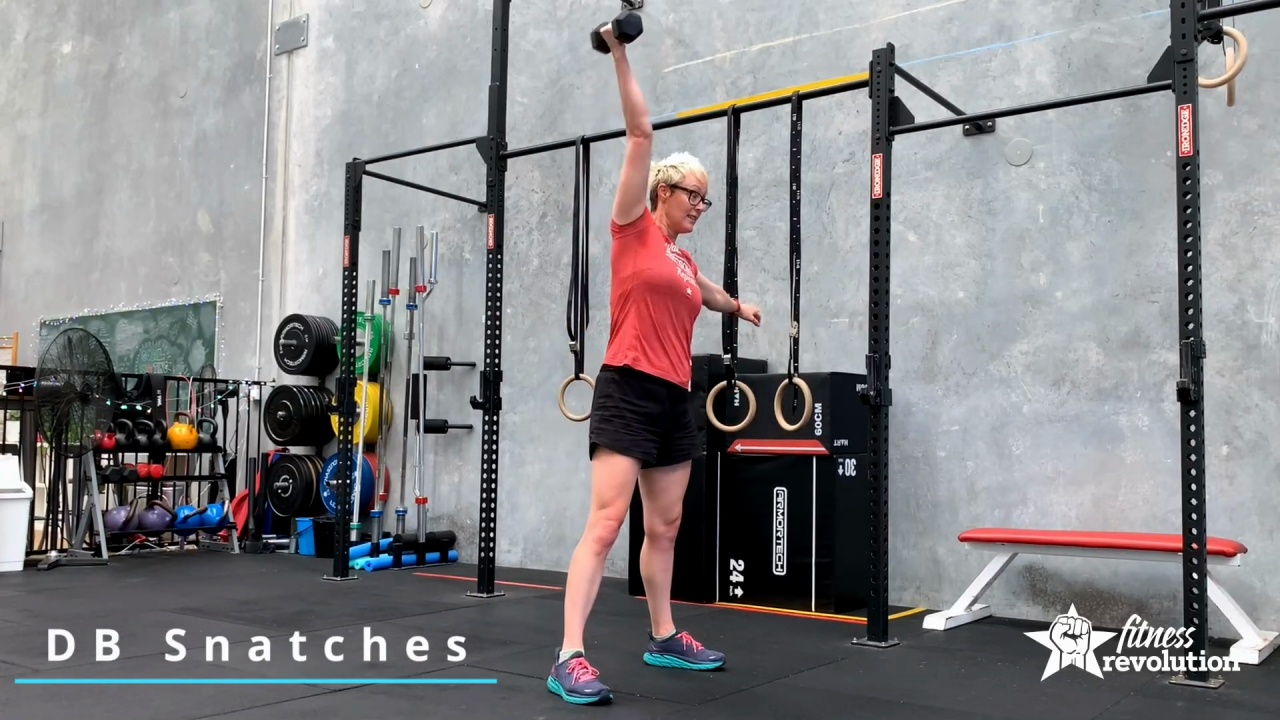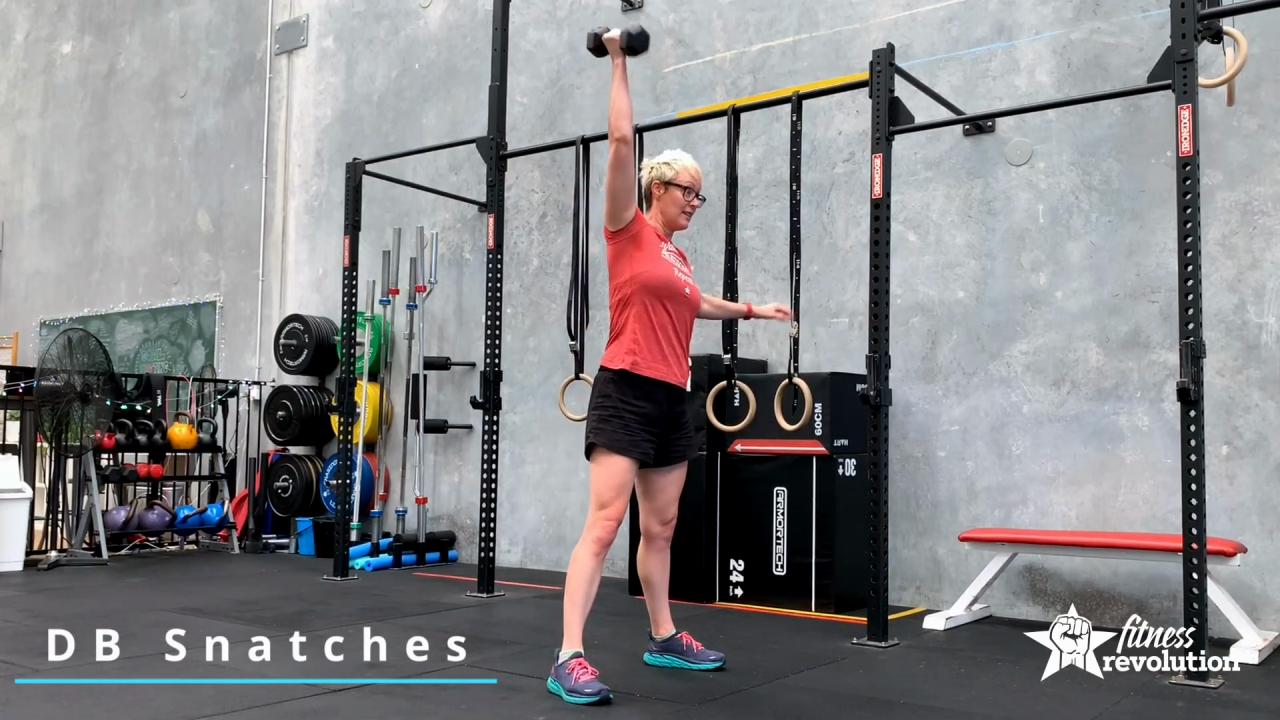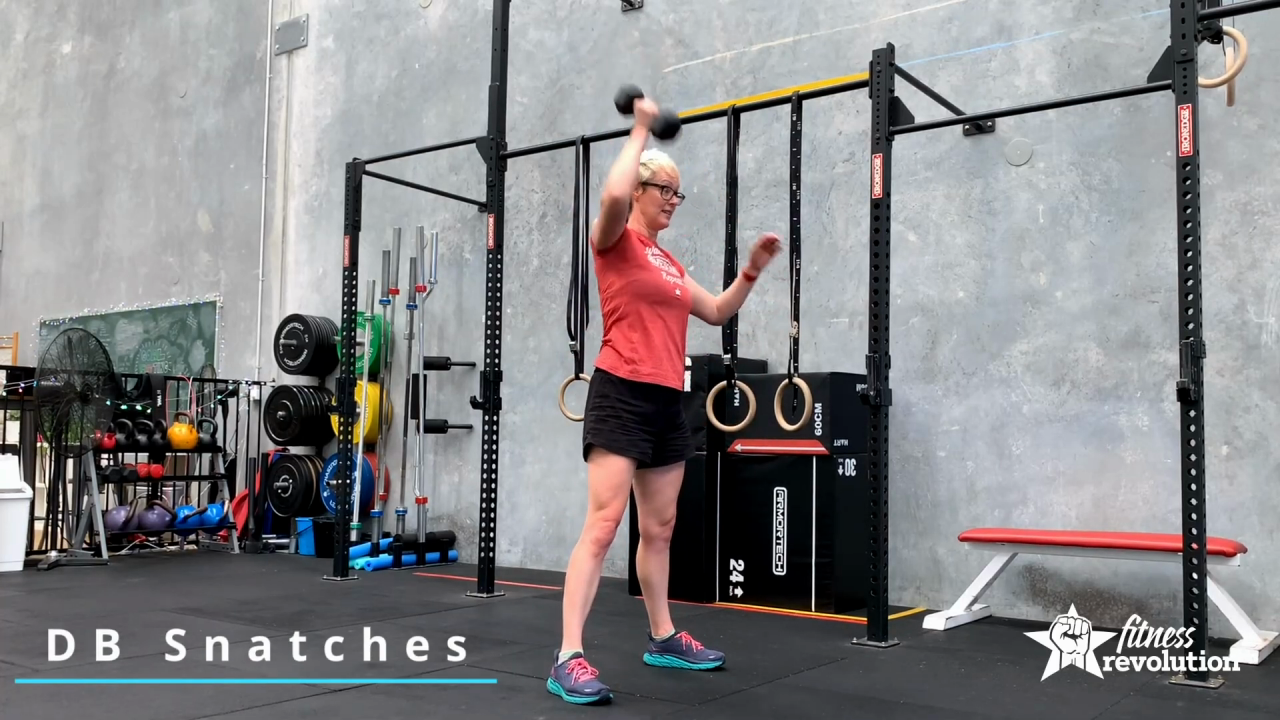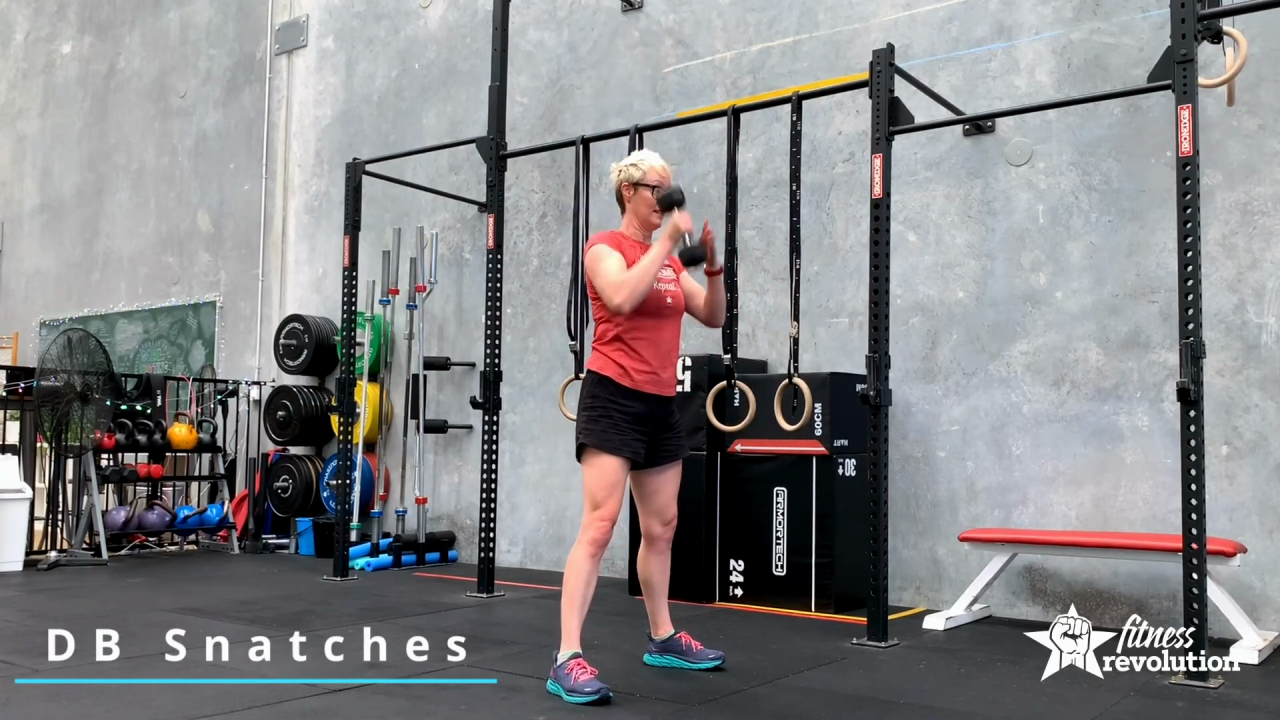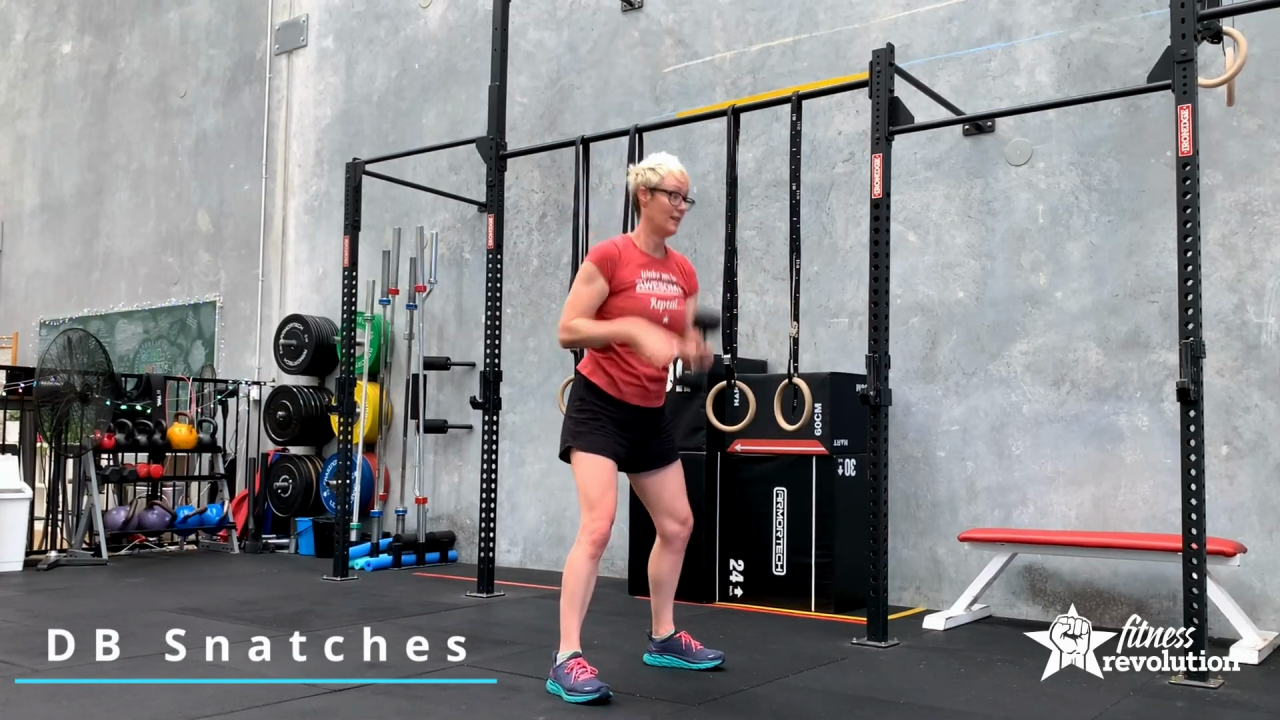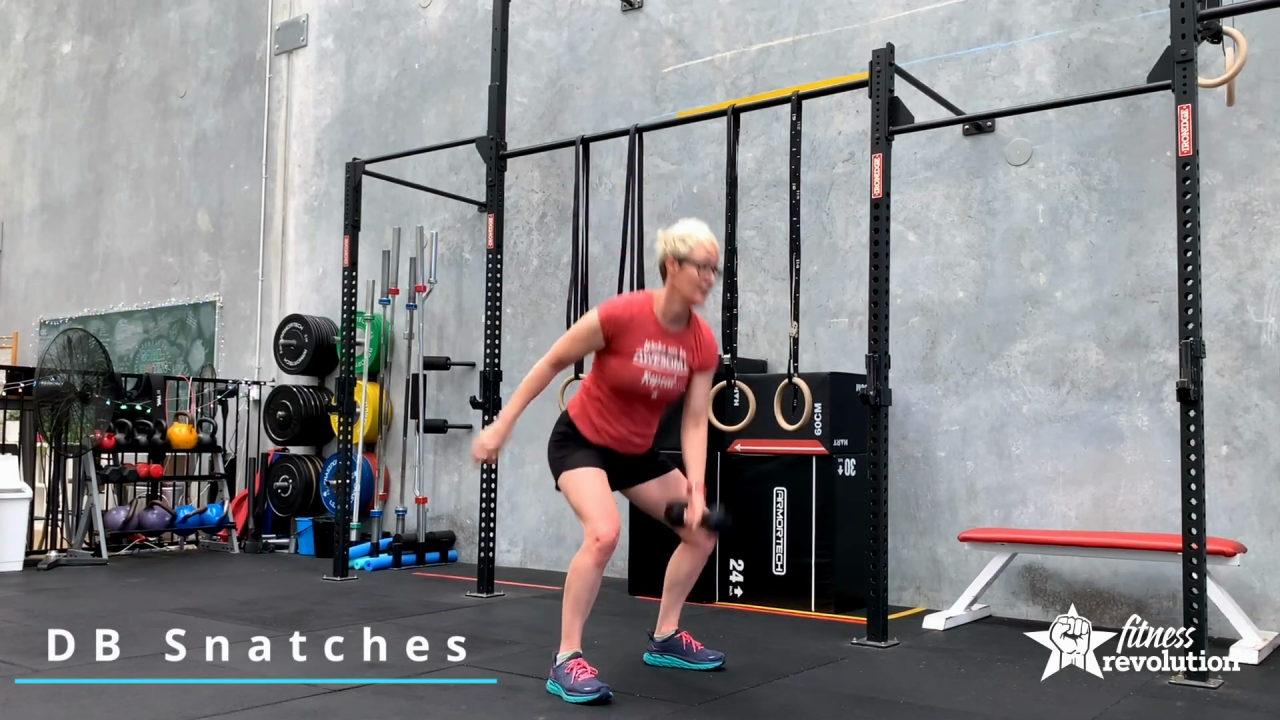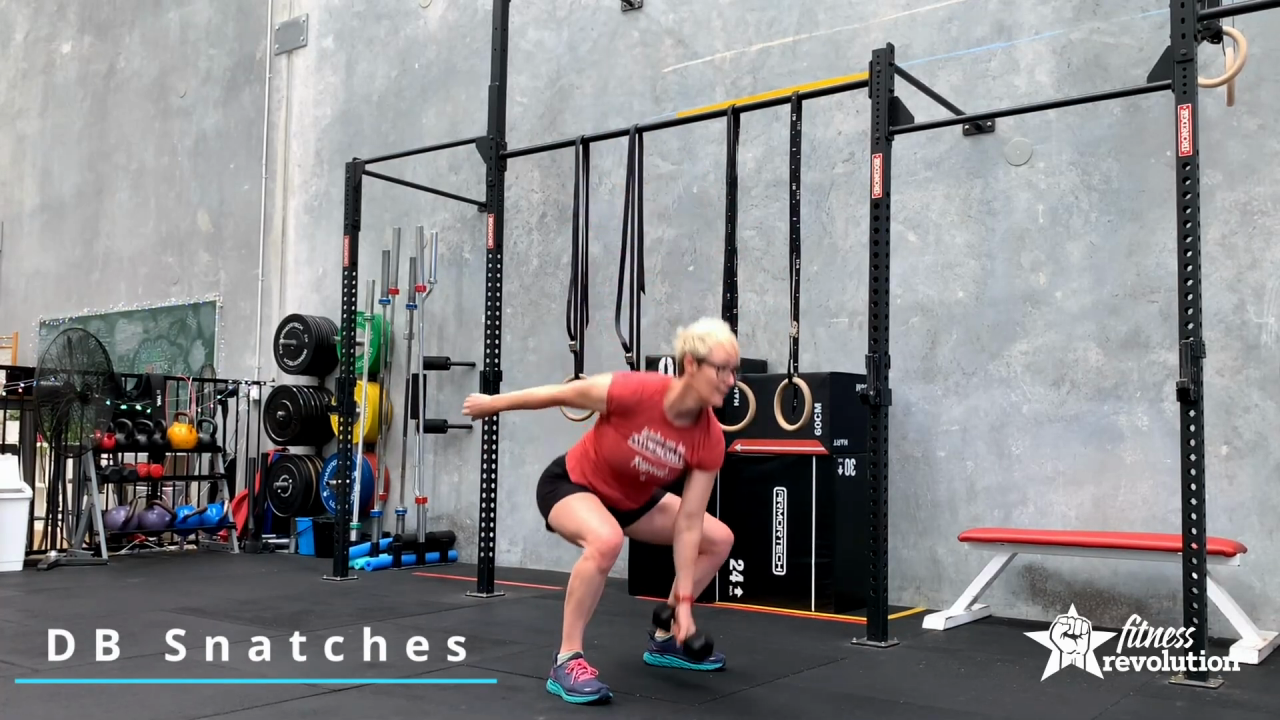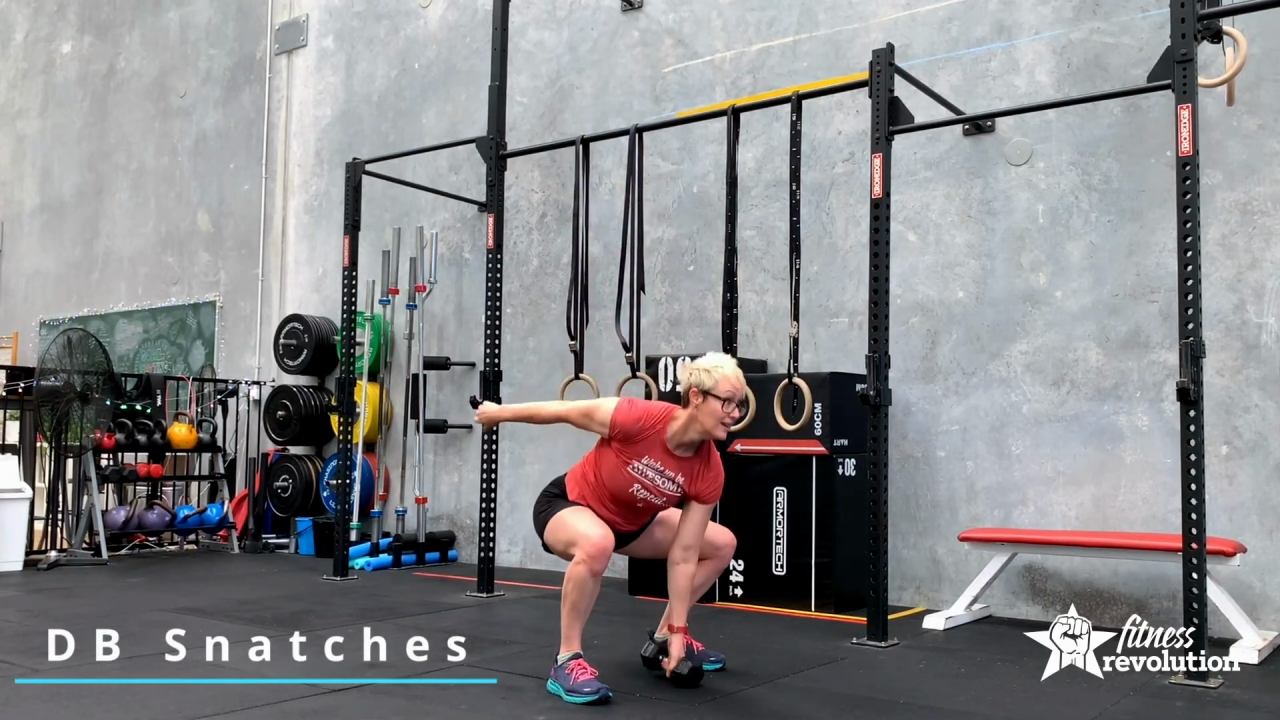
dt=0.2s
person 1, frame 1
left shoulder: (682, 258)
right shoulder: (633, 227)
left elbow: (699, 291)
right elbow: (638, 133)
left wrist: (738, 306)
right wrist: (619, 52)
left hip: (673, 399)
right hip: (628, 392)
left knee: (664, 528)
right knee: (605, 526)
left ankle: (663, 637)
right ankle: (568, 658)
person 1, frame 2
left shoulder: (676, 256)
right shoulder: (628, 229)
left elbow: (692, 304)
right elbow: (620, 141)
left wrist: (751, 309)
right wrist: (619, 61)
left hip: (670, 399)
right hip: (626, 392)
left knee: (661, 529)
right knee: (604, 525)
left ankle: (663, 636)
right ankle: (568, 657)
person 1, frame 3
left shoulder: (669, 261)
right shoulder: (615, 240)
left elbow: (715, 309)
right elbow: (614, 193)
left wrist: (752, 269)
right wrist: (640, 129)
left hip: (668, 401)
right hip: (621, 395)
left knee: (659, 528)
right knee: (603, 525)
left ankle: (663, 636)
right ankle: (568, 658)
person 1, frame 4
left shoulder: (669, 264)
right shoulder: (604, 247)
left elbow: (714, 317)
right elbow: (624, 300)
left wrist: (712, 265)
right wrist: (666, 240)
left hip: (660, 405)
right hip: (613, 397)
left knee: (661, 528)
right knee: (599, 526)
left ankle: (662, 637)
right ankle: (567, 658)
person 1, frame 5
left shoulder: (684, 271)
right shoulder: (607, 257)
left elbow: (695, 353)
right elbow: (568, 330)
left wrist: (695, 350)
right wrist: (637, 332)
left hip: (650, 412)
right hip: (601, 405)
left knee: (676, 524)
right knee: (598, 528)
left ankle: (663, 637)
right ankle: (567, 658)
person 1, frame 6
left shoulder: (704, 344)
right shoulder: (619, 315)
left elbow: (695, 426)
right elbow: (550, 364)
left wrist: (696, 492)
right wrist: (503, 424)
left hip: (640, 452)
right hip: (581, 441)
left knee: (703, 530)
right knee: (605, 532)
left ankle: (664, 637)
right ankle: (567, 658)
person 1, frame 7
left shoulder: (711, 441)
right shoulder: (630, 392)
left elbow: (688, 525)
right elbow: (559, 394)
left wrist: (684, 603)
right wrist: (494, 402)
right hip: (570, 485)
left knee: (719, 539)
right knee: (605, 541)
left ankle: (666, 636)
right ankle: (567, 659)
person 1, frame 8
left shoulder: (708, 472)
right shoulder: (635, 418)
left elbow: (683, 555)
right elbow: (565, 411)
left wrist: (677, 630)
right wrist: (501, 413)
right hip: (565, 503)
left knee: (722, 543)
right knee: (596, 544)
left ankle: (662, 639)
right ankle: (568, 661)
